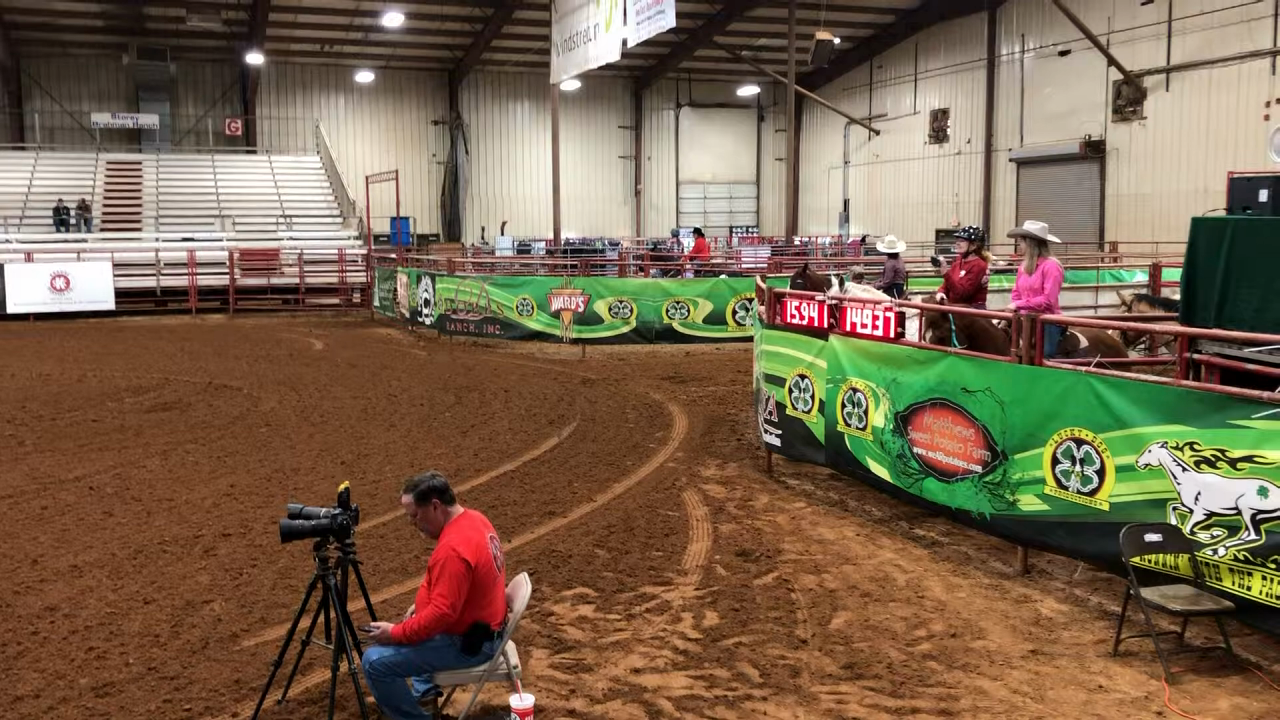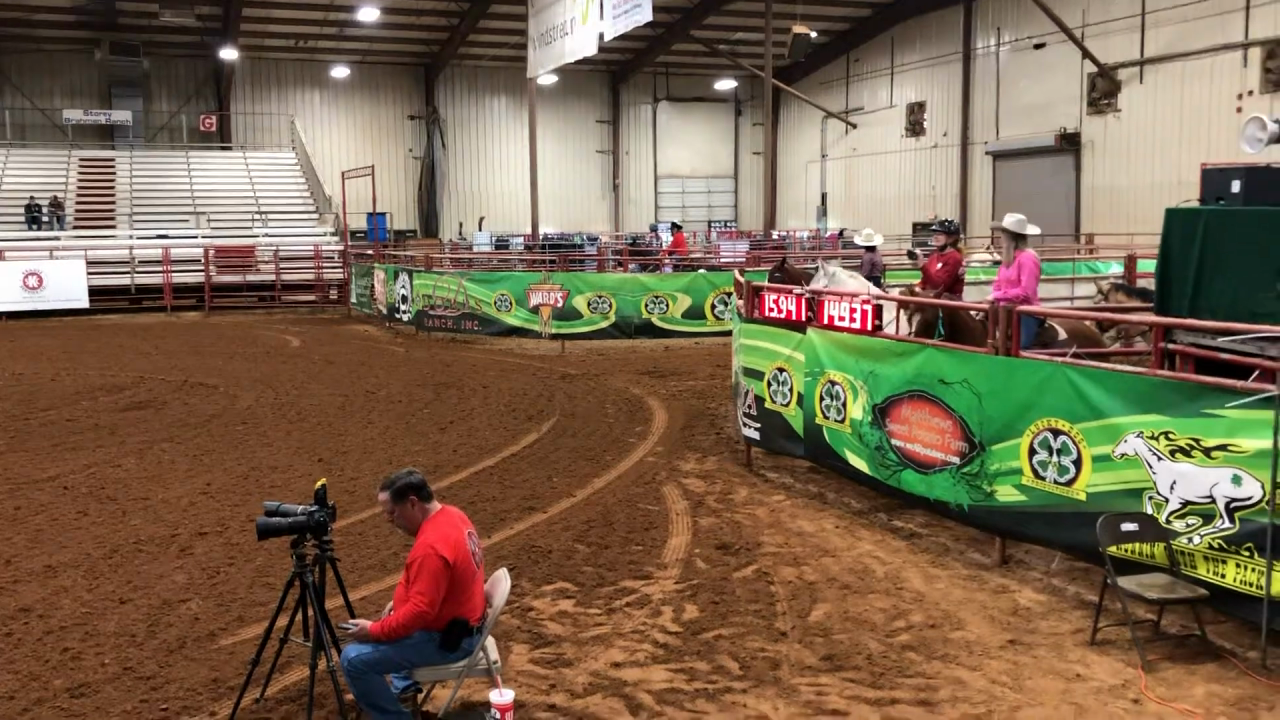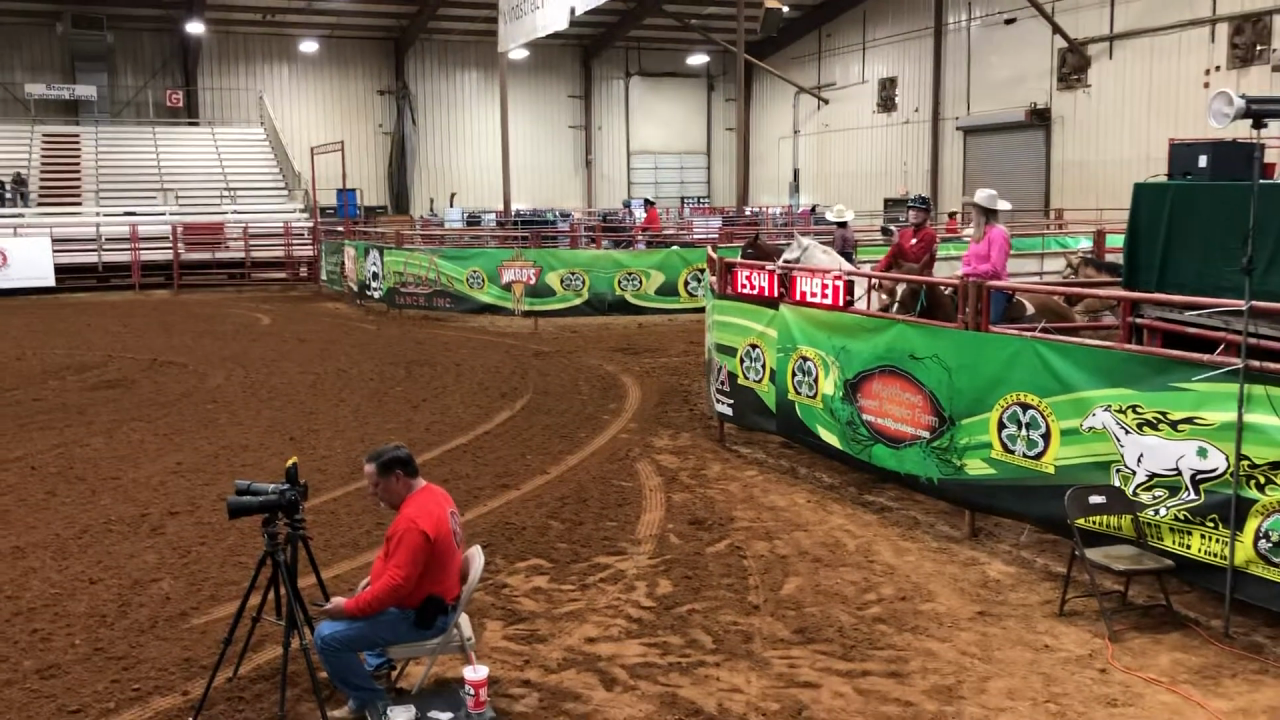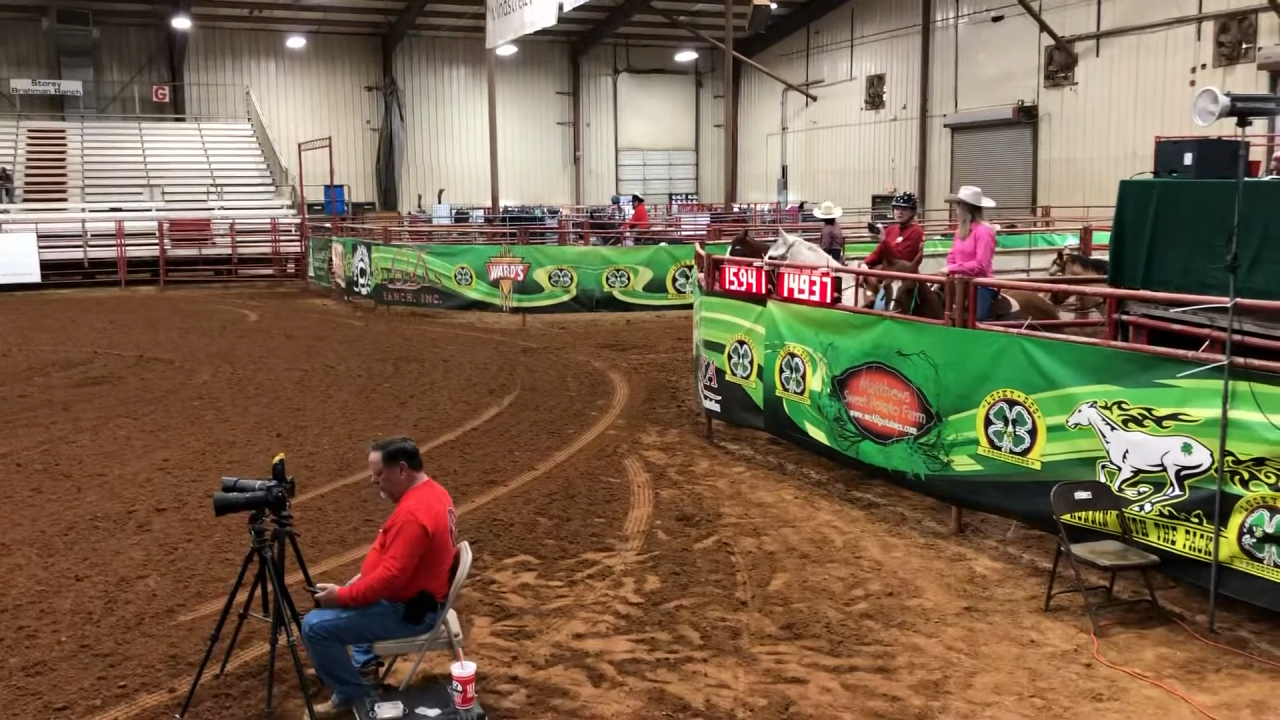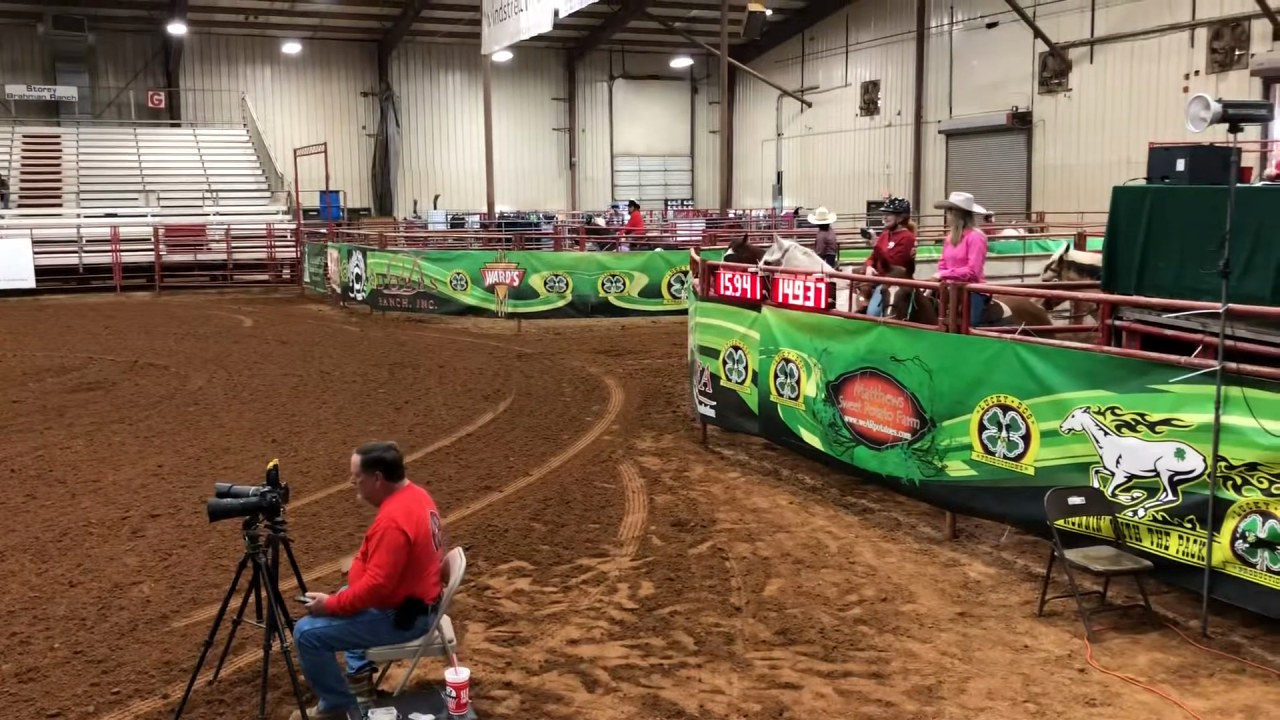
dt=0.5s
person 1, frame 1
left shoulder: (453, 548)
right shoulder: (475, 519)
left elbow: (442, 614)
left wrist: (395, 633)
right wrist: (422, 603)
left hip: (468, 642)
right hip: (480, 626)
left knee: (375, 661)
right knee: (413, 624)
right ankle: (424, 687)
person 1, frame 2
left shoulder: (432, 546)
right shoulder: (452, 515)
left elbow: (420, 611)
left wrist: (374, 630)
right wrist: (401, 600)
left hip: (447, 638)
right hip: (460, 623)
left knee: (354, 659)
right knee: (392, 620)
right ankle: (404, 685)
person 1, frame 3
left shoulder: (413, 520)
right shoulder: (435, 494)
left elbow: (396, 586)
left wrist: (349, 608)
right wrist: (376, 577)
left hip: (421, 616)
right hip: (434, 601)
left knee: (327, 636)
right knee: (366, 599)
right ankle: (378, 665)
person 1, frame 4
left shoulder: (412, 514)
right shoulder: (434, 492)
left elbow: (390, 577)
left wrist: (341, 595)
right wrist: (364, 577)
left hip: (409, 611)
right hip: (421, 597)
left knee: (315, 626)
right knee: (355, 596)
left ankle: (353, 697)
right ankle: (364, 664)
person 1, frame 5
left shoulder: (392, 520)
right shoulder: (416, 495)
left elbow: (376, 586)
left wrist: (330, 604)
right wrist: (359, 565)
left hip: (401, 616)
right hip: (414, 602)
left knee: (307, 632)
right knee: (346, 595)
right ankle: (359, 673)
